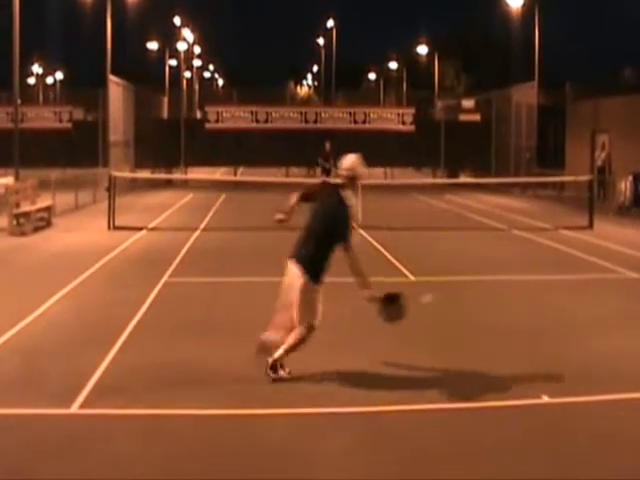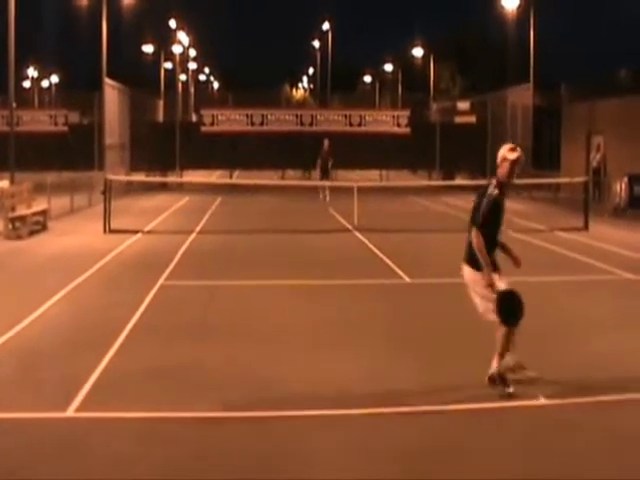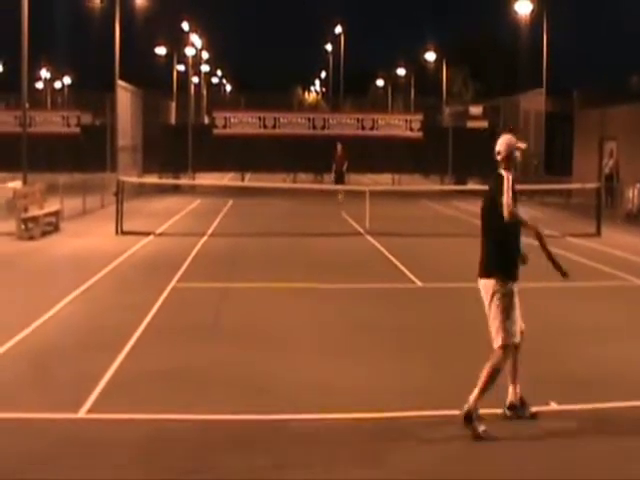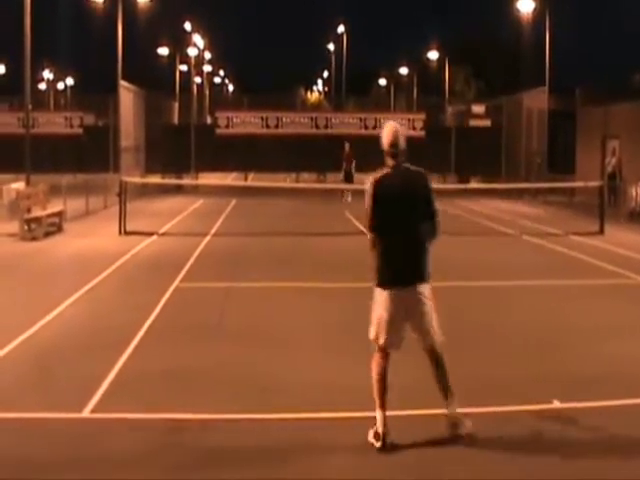
dt=0.7s
person 1, frame 1
left shoulder: (324, 188)
right shoulder: (344, 207)
left elbow: (297, 197)
right elbow: (349, 252)
left wrist: (285, 213)
right wrist: (365, 287)
left hip: (296, 258)
right hip: (307, 269)
left knee: (288, 310)
right knee: (307, 326)
left ankle: (269, 338)
right ankle: (275, 362)
person 1, frame 2
left shoulder: (499, 191)
right shoulder: (491, 194)
right elbow: (476, 234)
left wrist: (507, 250)
right wrist: (488, 272)
left hip: (485, 264)
right hip: (478, 268)
left ankle: (509, 360)
right ankle: (496, 372)
person 1, frame 3
left shoulder: (497, 182)
right shoulder: (505, 181)
right elbow: (509, 215)
left wrist: (515, 250)
right wrist: (534, 229)
left hip: (490, 273)
right hip: (500, 277)
left knee: (514, 339)
right knee: (503, 349)
left ankle: (515, 399)
right ankle: (470, 411)
person 1, frame 4
left shoulder: (376, 184)
right shoulder: (421, 180)
left elbow: (373, 238)
right elbow: (432, 229)
left hip: (388, 282)
right hip: (417, 279)
left knee: (381, 353)
right knee: (433, 350)
left ankle: (380, 427)
right ankle: (453, 416)
